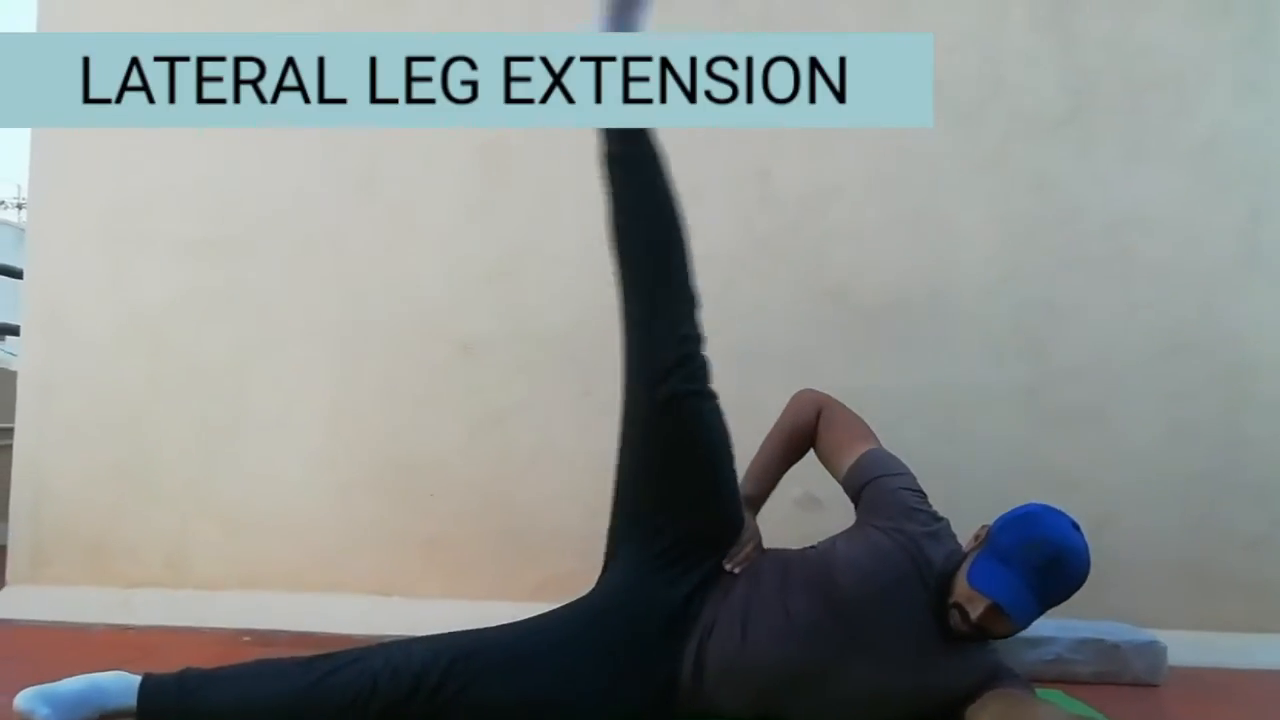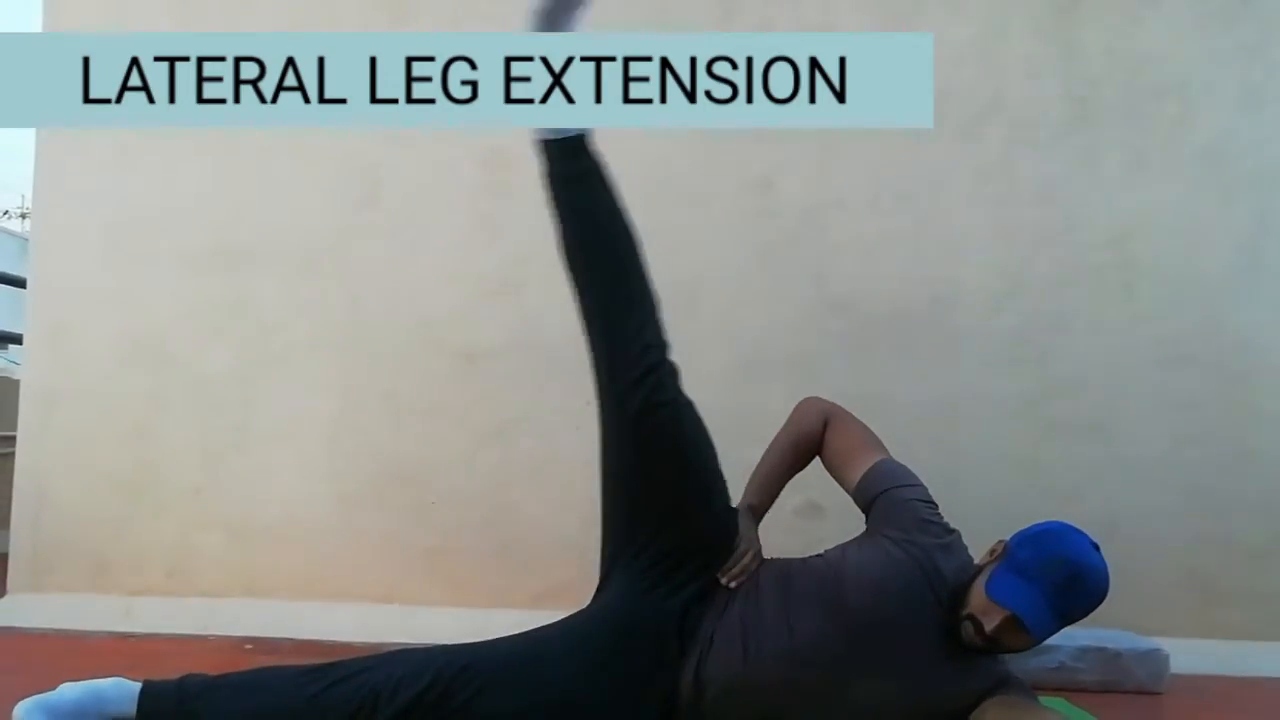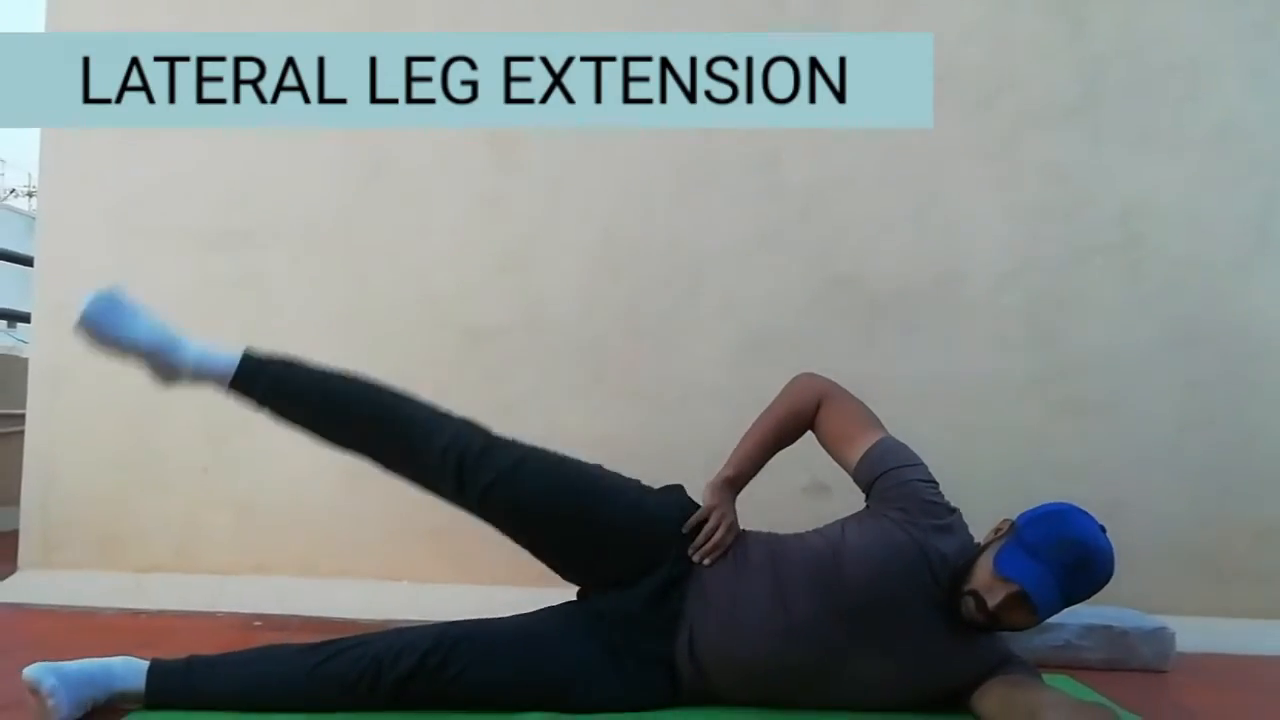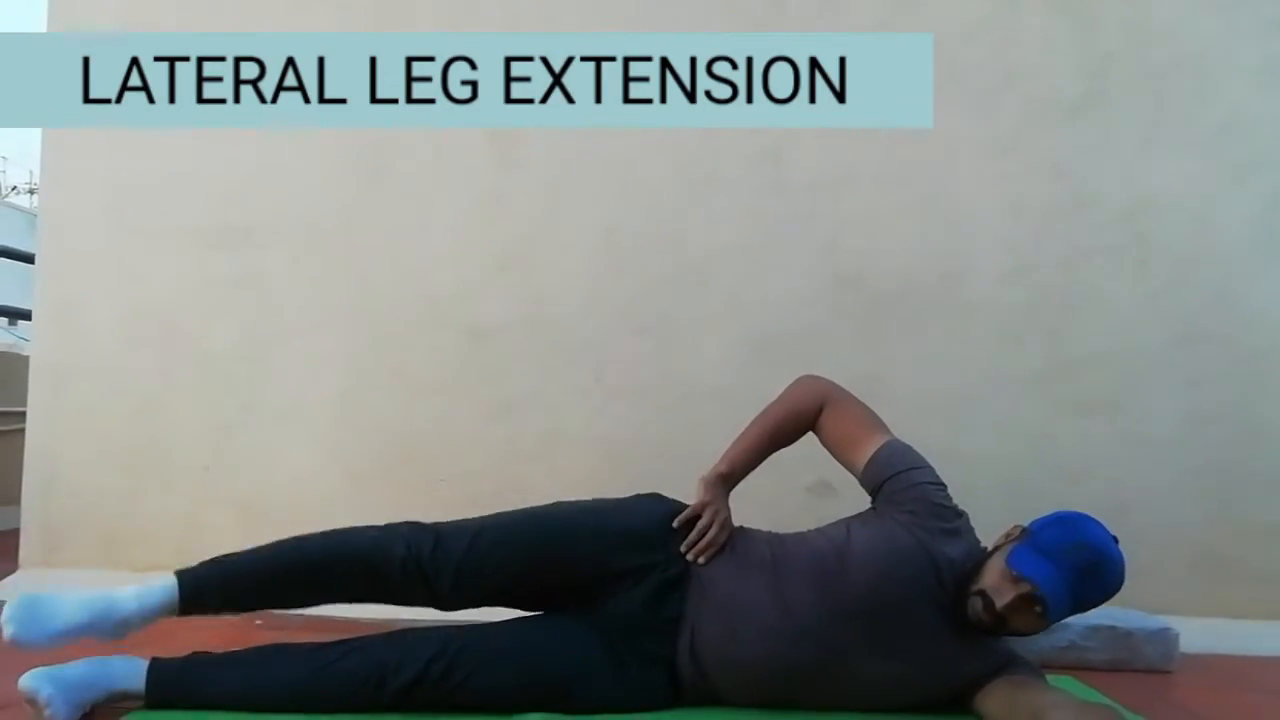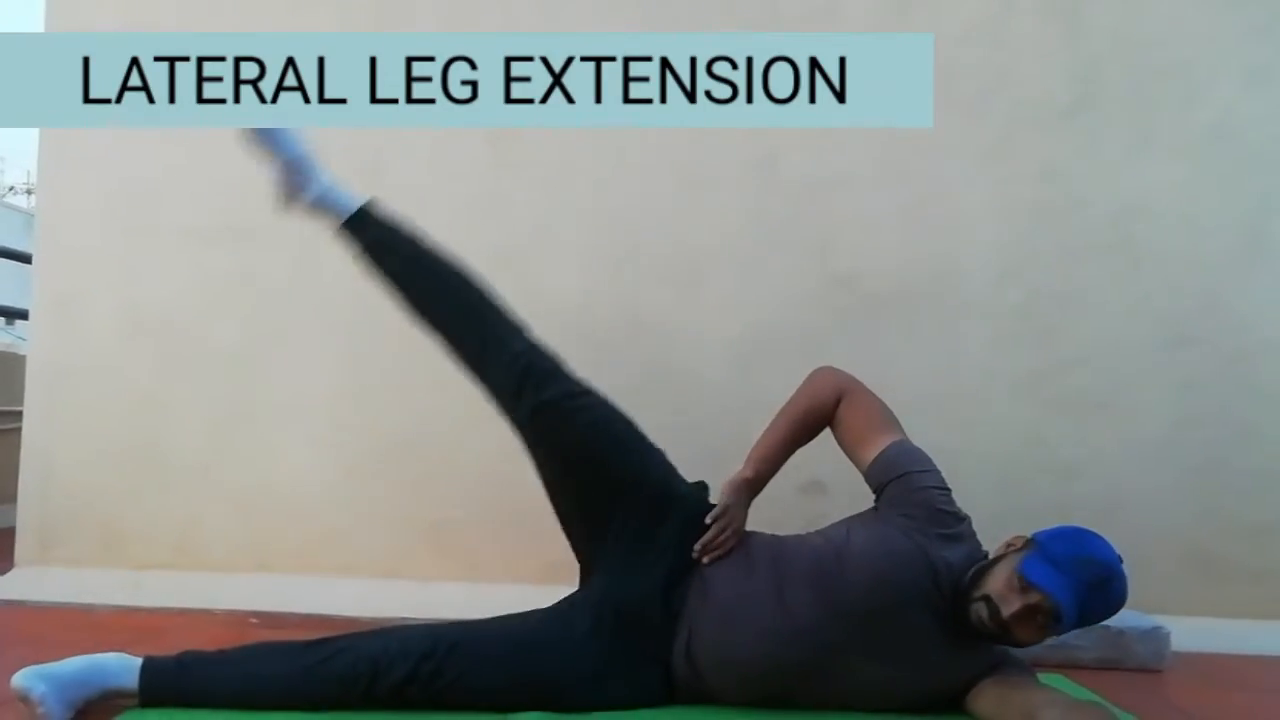
dt=0.4s
person 1, frame 1
right shoulder: (914, 531)
right elbow: (815, 406)
right wrist: (745, 507)
right hip: (683, 573)
right knee: (671, 362)
right ankle: (623, 109)
person 1, frame 2
right shoulder: (923, 541)
right elbow: (820, 413)
right wrist: (747, 516)
right hip: (679, 585)
right knee: (639, 371)
right ankle: (562, 125)
person 1, frame 3
right shoulder: (925, 519)
right elbow: (816, 390)
right wrist: (724, 486)
right hip: (666, 560)
right knee: (466, 459)
right ankle: (205, 358)
person 1, frame 4
right shoulder: (931, 514)
right elbow: (820, 394)
right wrist: (719, 482)
right hip: (654, 559)
right knee: (425, 562)
right ankle: (146, 598)
person 1, frame 5
right shoulder: (936, 524)
right elbow: (834, 386)
right wrist: (741, 492)
right hip: (665, 546)
right knee: (539, 388)
right ankle: (336, 198)
